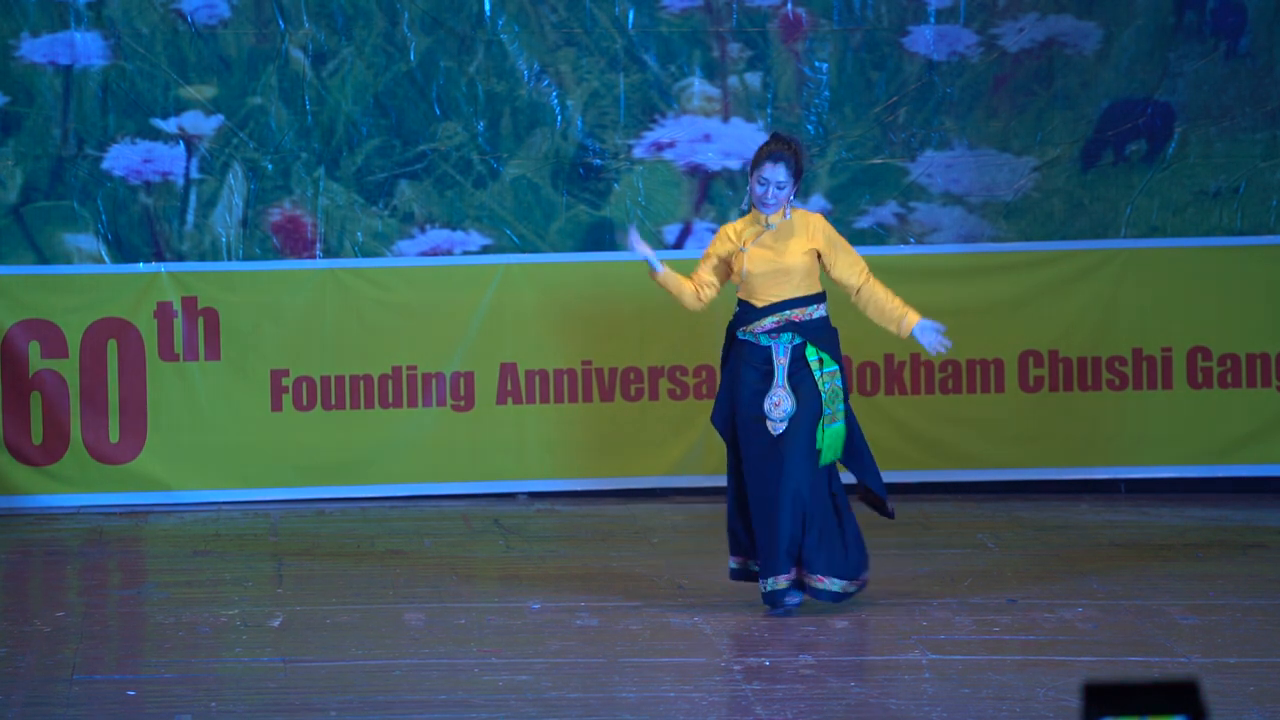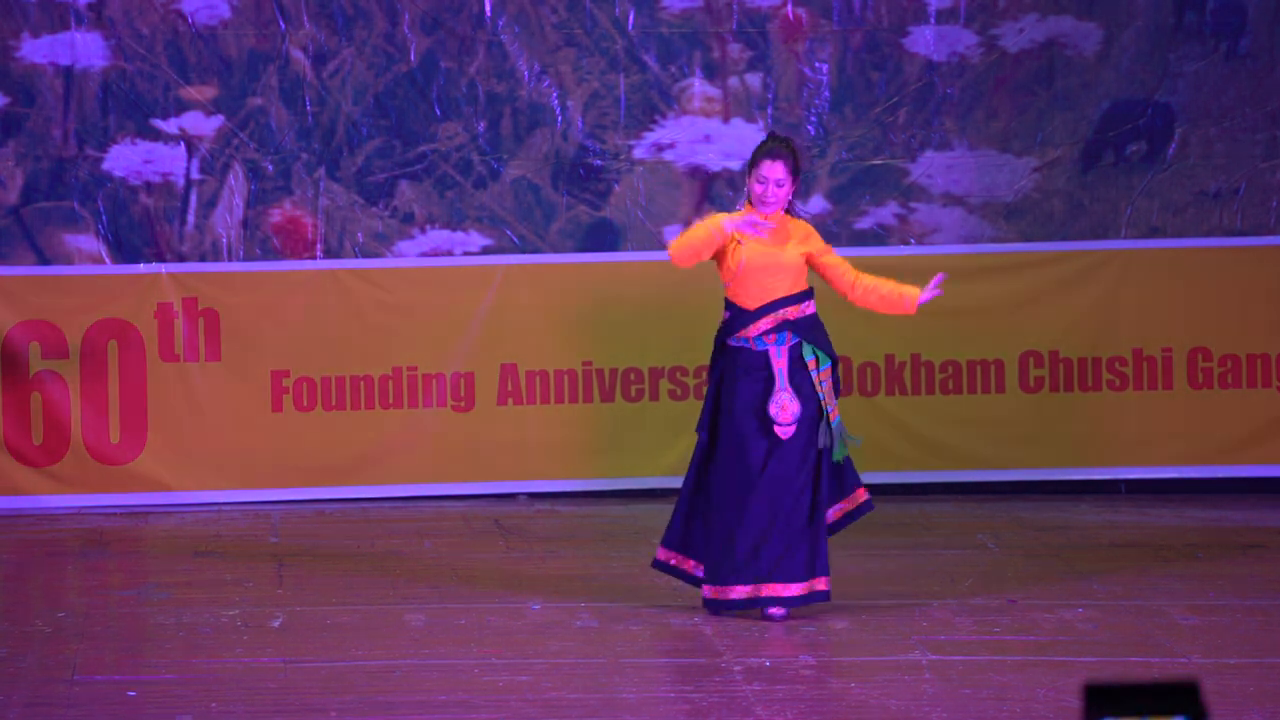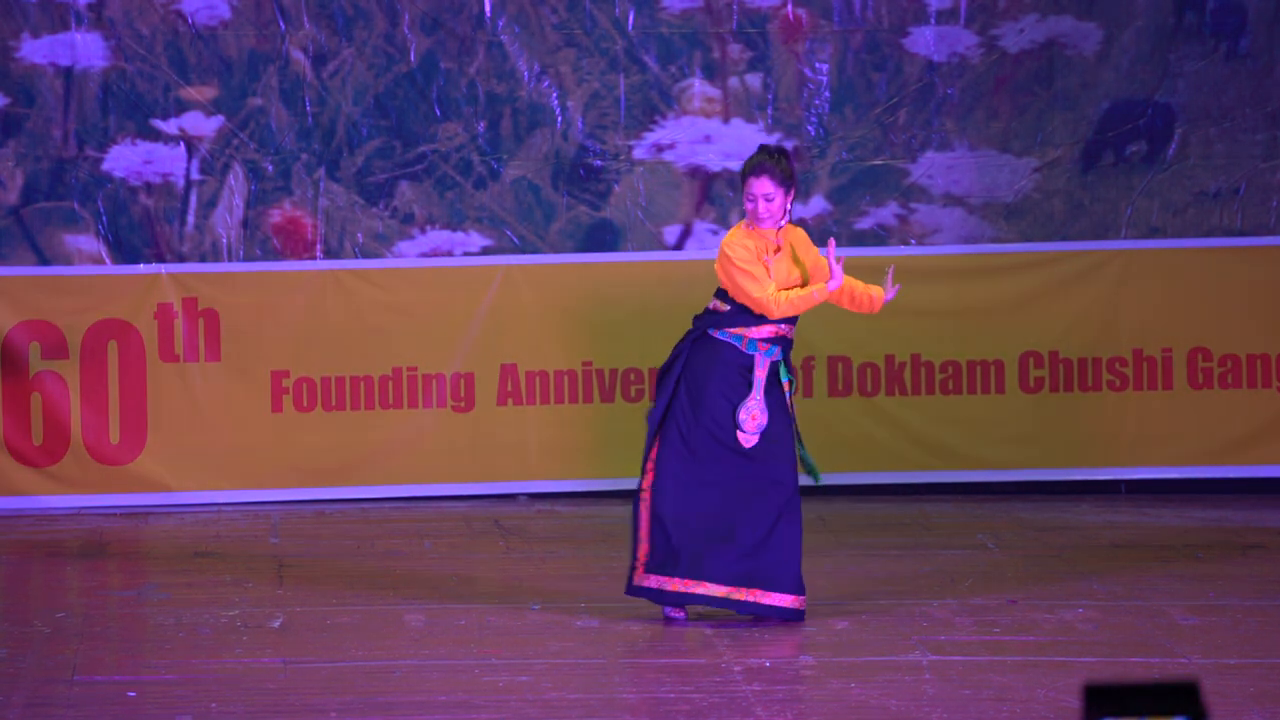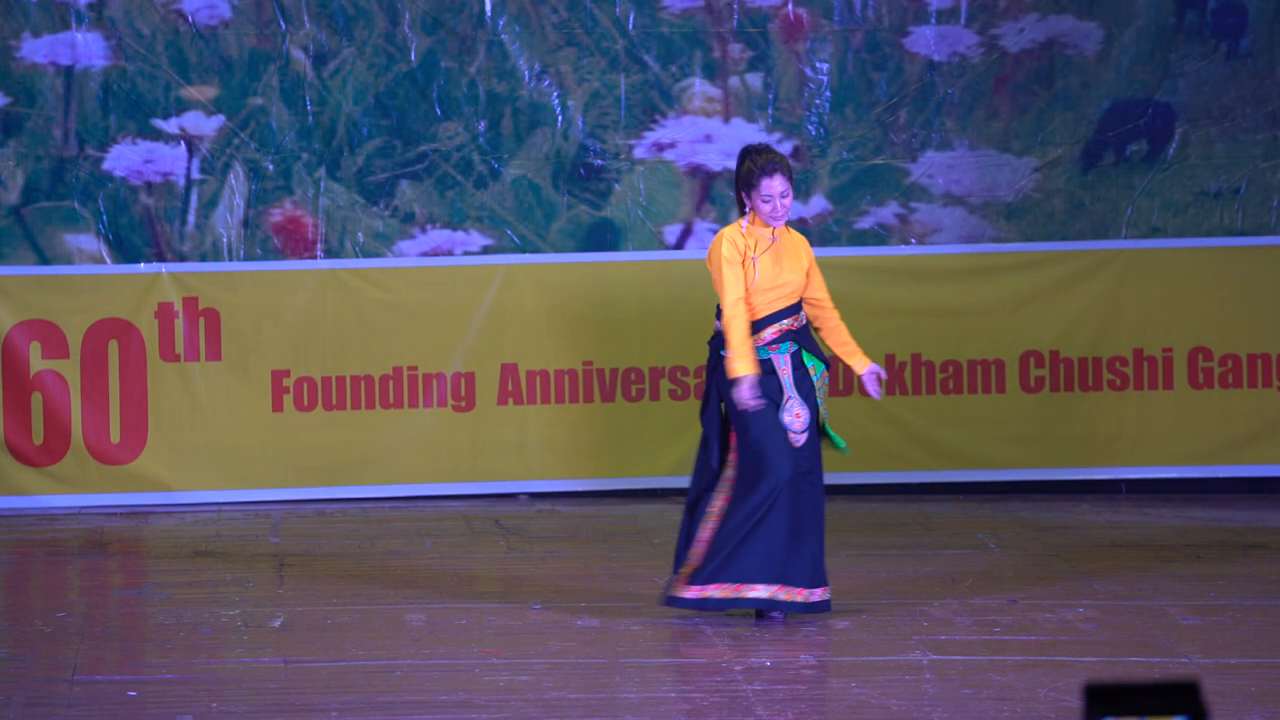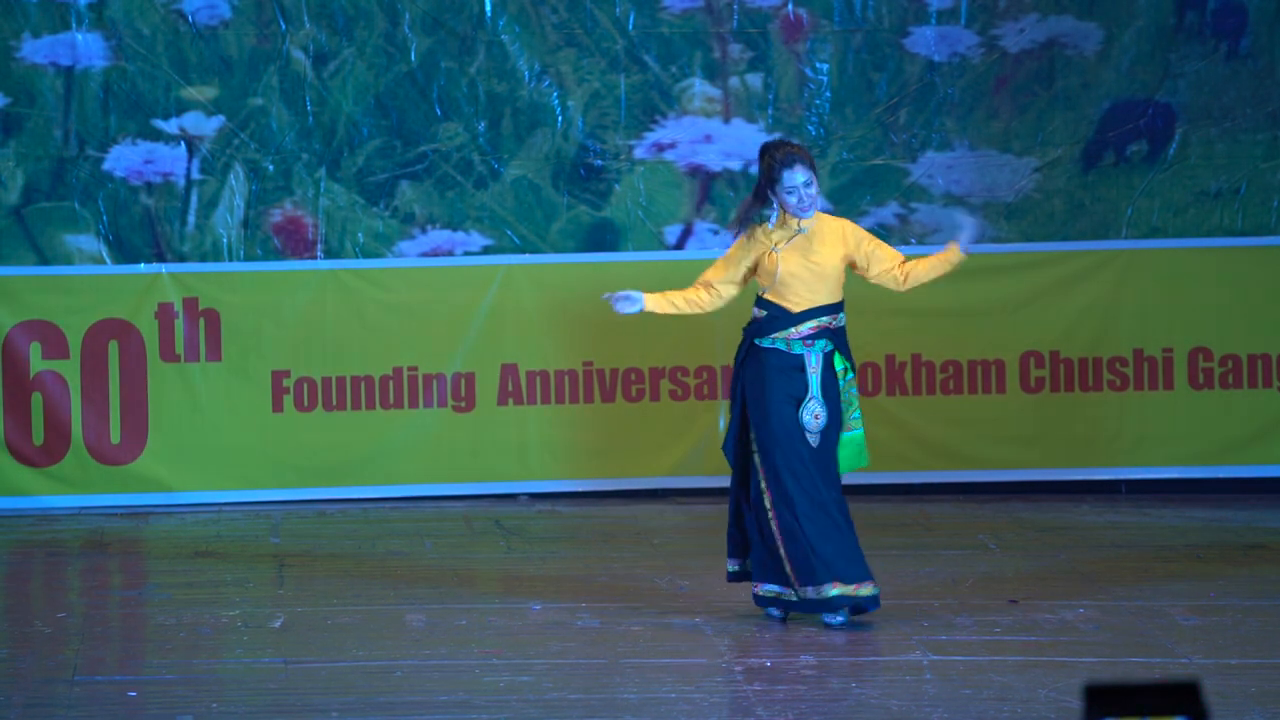
dt=0.4s
person 1, frame 1
left shoulder: (814, 227)
right shoulder: (731, 235)
left elbow: (859, 282)
right elbow: (697, 294)
left wrist: (910, 323)
right wrist: (653, 262)
left hip: (807, 358)
right hip: (752, 360)
left knee: (801, 465)
right knee: (760, 467)
left ankle: (811, 570)
right ankle: (776, 574)
person 1, frame 2
left shoulder: (801, 233)
right shoulder: (727, 229)
left elbow: (851, 283)
right elbow: (680, 253)
left wrist: (914, 296)
right wrist: (729, 224)
left hip: (799, 360)
right hip: (746, 362)
left knee: (791, 469)
right knee: (741, 469)
left ankle: (779, 584)
right ankle: (735, 580)
person 1, frame 3
left shoulder: (796, 238)
right shoulder: (736, 244)
left elbow: (830, 282)
right elbow: (770, 302)
left wrist: (877, 296)
right wrist: (825, 288)
left hip: (766, 371)
right hip: (717, 362)
left knee: (772, 477)
right knee: (691, 471)
left ankle: (762, 587)
right ankle: (674, 586)
person 1, frame 4
left shoulder: (796, 244)
right shoulder: (729, 241)
left elbow: (822, 310)
right elbow: (734, 309)
left wrist: (859, 363)
right wrist: (743, 372)
left hip: (795, 368)
right hip: (747, 370)
left knee: (800, 478)
right knee: (763, 472)
left ankle: (780, 586)
right ankle: (718, 581)
person 1, frame 5
left shoulder: (844, 233)
right shoulder: (756, 240)
left elbow: (901, 275)
right elbow: (708, 292)
left wrist: (954, 250)
right wrist: (647, 302)
left hip: (825, 365)
right hip: (770, 365)
left knee: (817, 475)
right knee: (786, 477)
left ankle: (783, 586)
right ankle: (800, 588)
